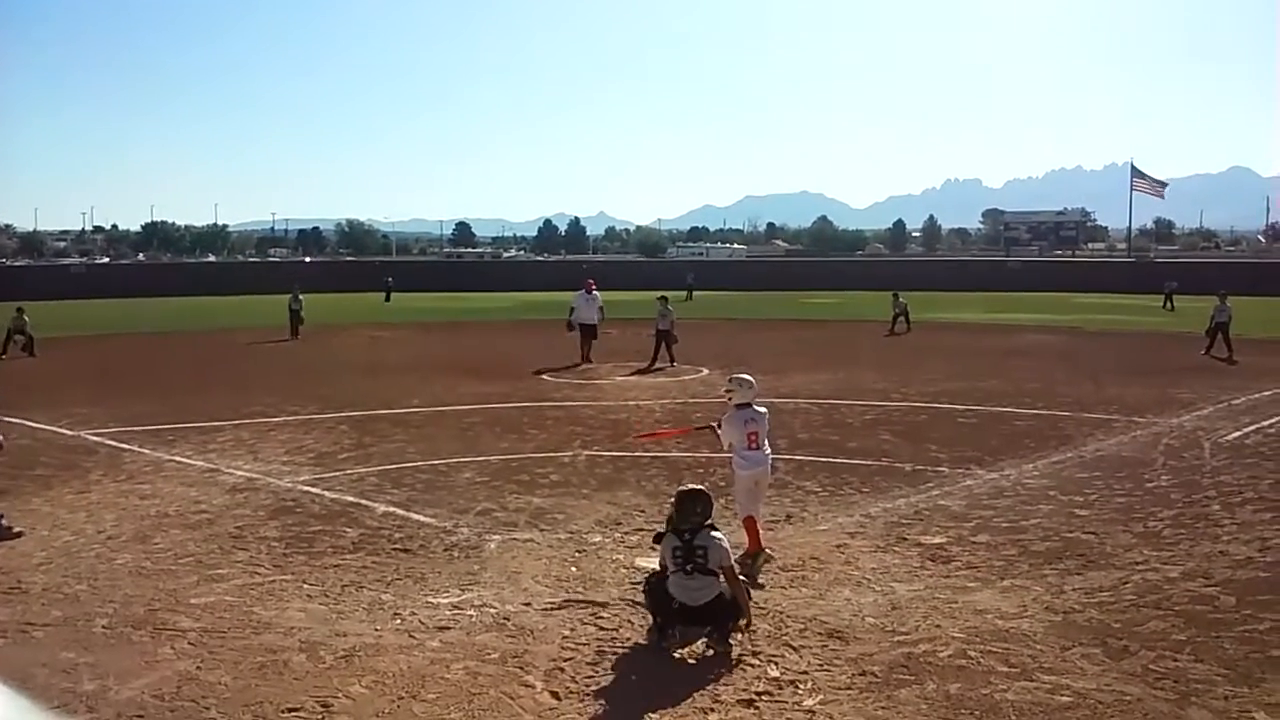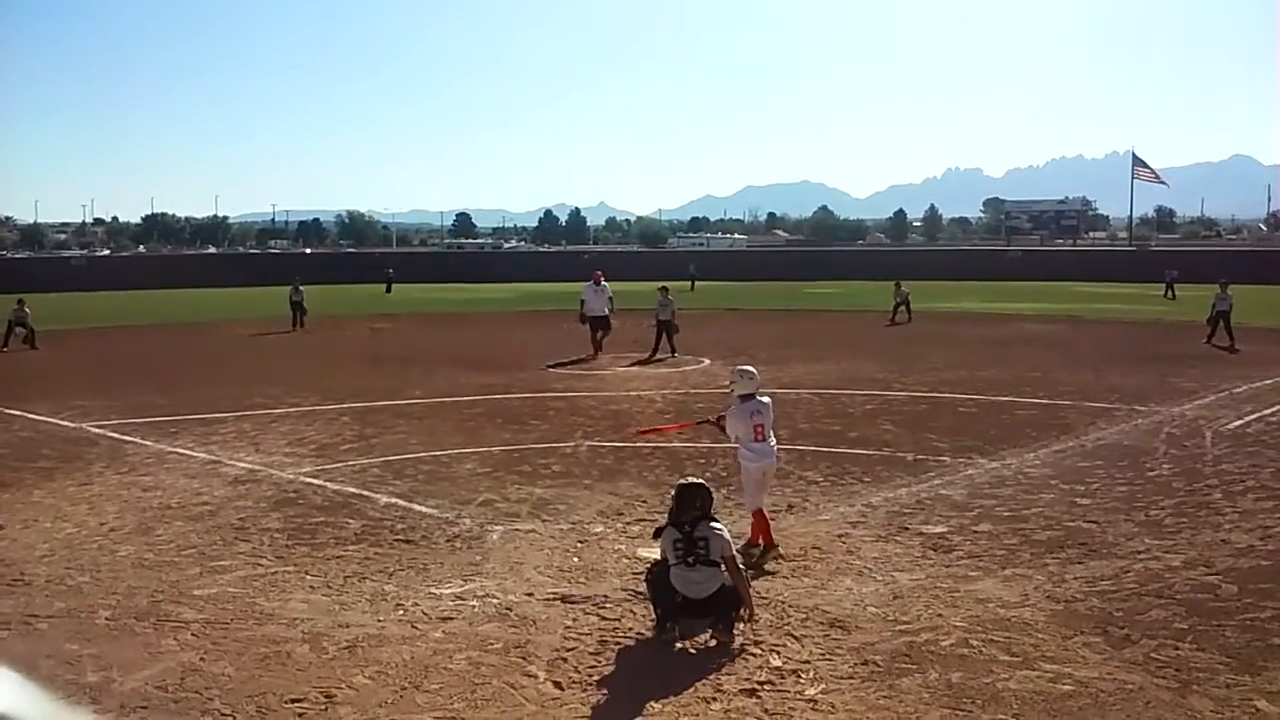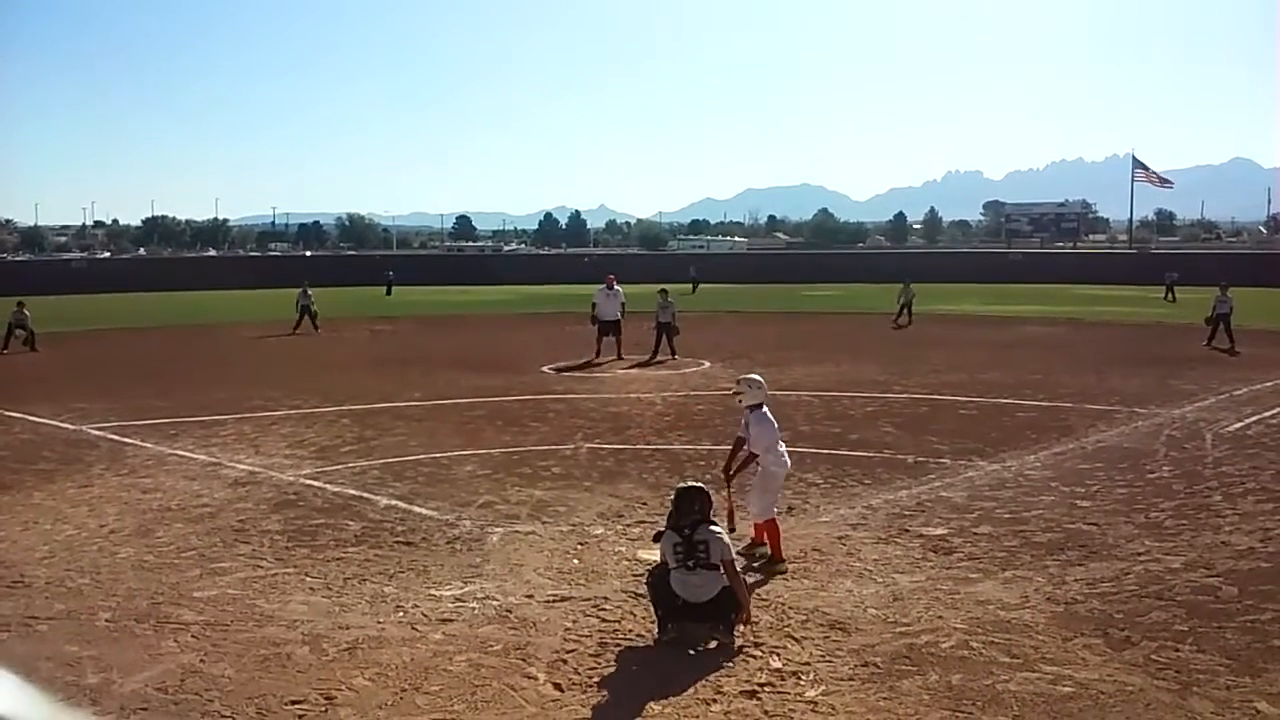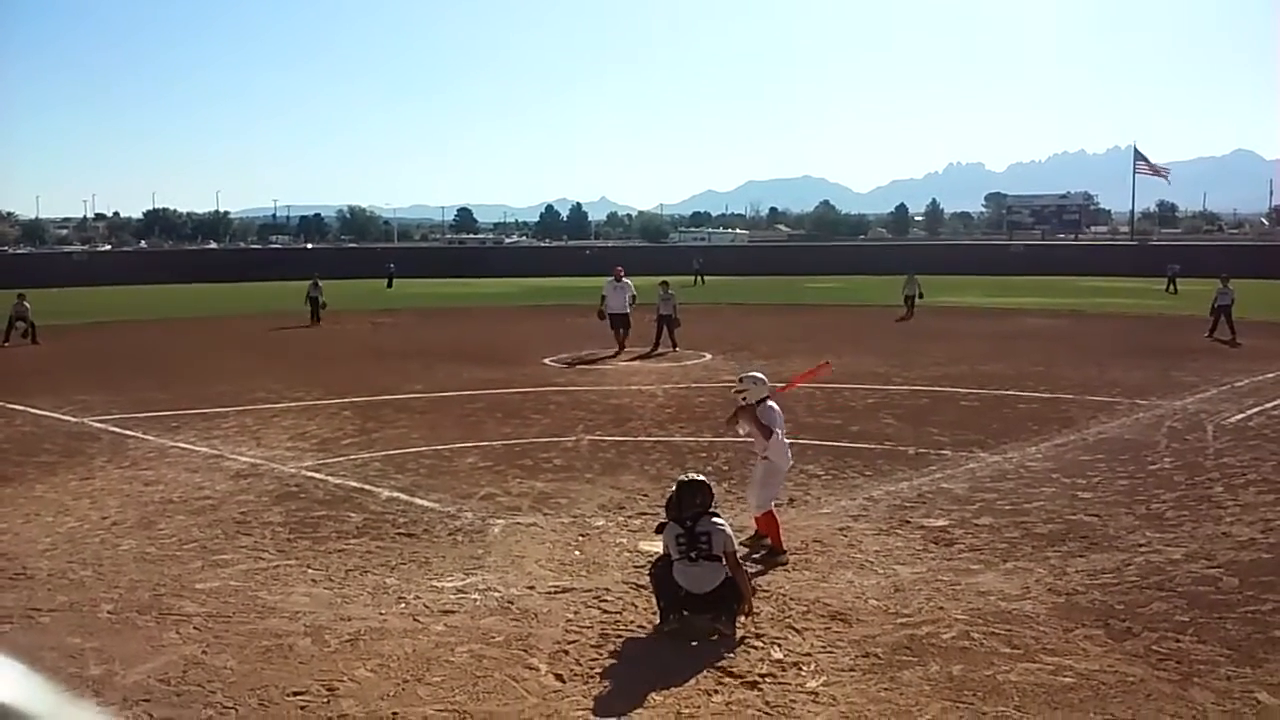
dt=0.4s
person 1, frame 1
left shoulder: (729, 420)
right shoulder: (762, 413)
left elbow: (727, 446)
left wrist: (717, 431)
left hip: (744, 470)
right hip: (763, 467)
left knee: (746, 511)
right knee: (754, 509)
left ankle: (759, 550)
right ankle: (752, 550)
person 1, frame 2
left shoulder: (734, 413)
right shoulder: (766, 403)
left elbow: (733, 438)
left wrist: (719, 425)
left hip: (751, 462)
right hip: (769, 458)
left knee: (753, 503)
right knee: (756, 500)
left ankle: (769, 545)
right ankle: (754, 542)
person 1, frame 3
left shoulder: (760, 420)
right shoulder: (751, 414)
left elbow: (755, 453)
right elbow: (741, 437)
left wrist: (734, 472)
right wrist: (729, 461)
left hip: (773, 468)
right hip: (767, 465)
left knee: (764, 510)
right knee: (755, 503)
left ankle: (777, 559)
right ankle: (759, 542)
person 1, frame 4
left shoulder: (770, 409)
right shoulder: (752, 408)
left elbow: (768, 435)
right elbow: (731, 423)
left wrist: (753, 417)
right wrist: (738, 413)
left hip: (776, 461)
right hip: (763, 459)
left knee: (763, 503)
right knee: (753, 497)
left ankle: (778, 550)
right ankle: (762, 534)
person 2, frame 1
left shoulder: (667, 540)
right shoulder: (717, 539)
right elbow: (733, 581)
right wrist: (746, 612)
left hip: (676, 611)
right hip: (712, 611)
left knee: (653, 582)
right knee: (739, 592)
left ankle: (665, 630)
right ankle: (719, 633)
person 2, frame 2
left shoulder: (668, 533)
right shoulder: (718, 531)
right elbow: (735, 572)
right wrist: (748, 603)
left hip: (678, 604)
right hip: (715, 603)
left knee: (656, 572)
right knee: (739, 581)
left ankle: (667, 623)
right ankle: (723, 623)
person 2, frame 3
left shoulder: (667, 537)
right shoulder: (718, 535)
right elbow: (733, 576)
right wrist: (746, 606)
left hip: (679, 607)
right hip: (714, 607)
left knee: (656, 576)
right knee: (737, 587)
left ankle: (669, 624)
right ankle: (723, 625)
person 2, frame 4
left shoulder: (669, 529)
right shoulder: (720, 526)
right elbow: (735, 567)
right wrist: (747, 597)
left hip: (683, 598)
right hip: (717, 599)
left knee: (658, 568)
right knee: (740, 579)
left ankle: (671, 614)
right ankle: (724, 616)
